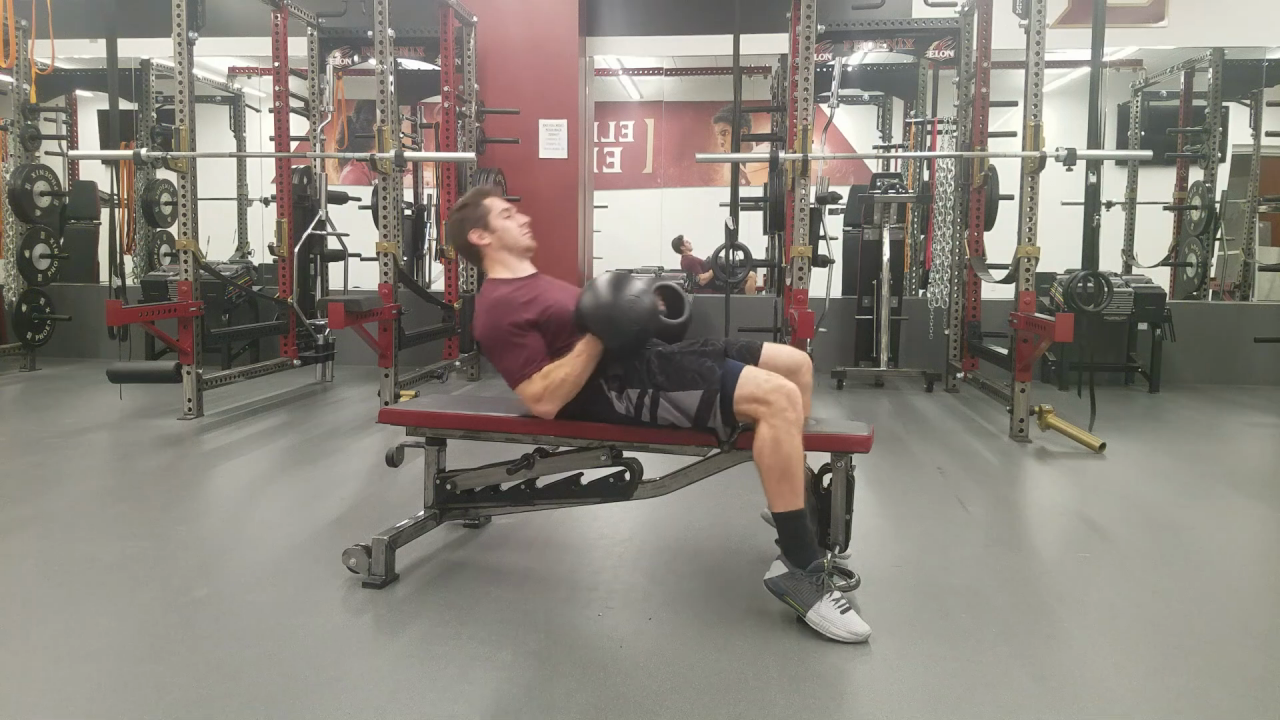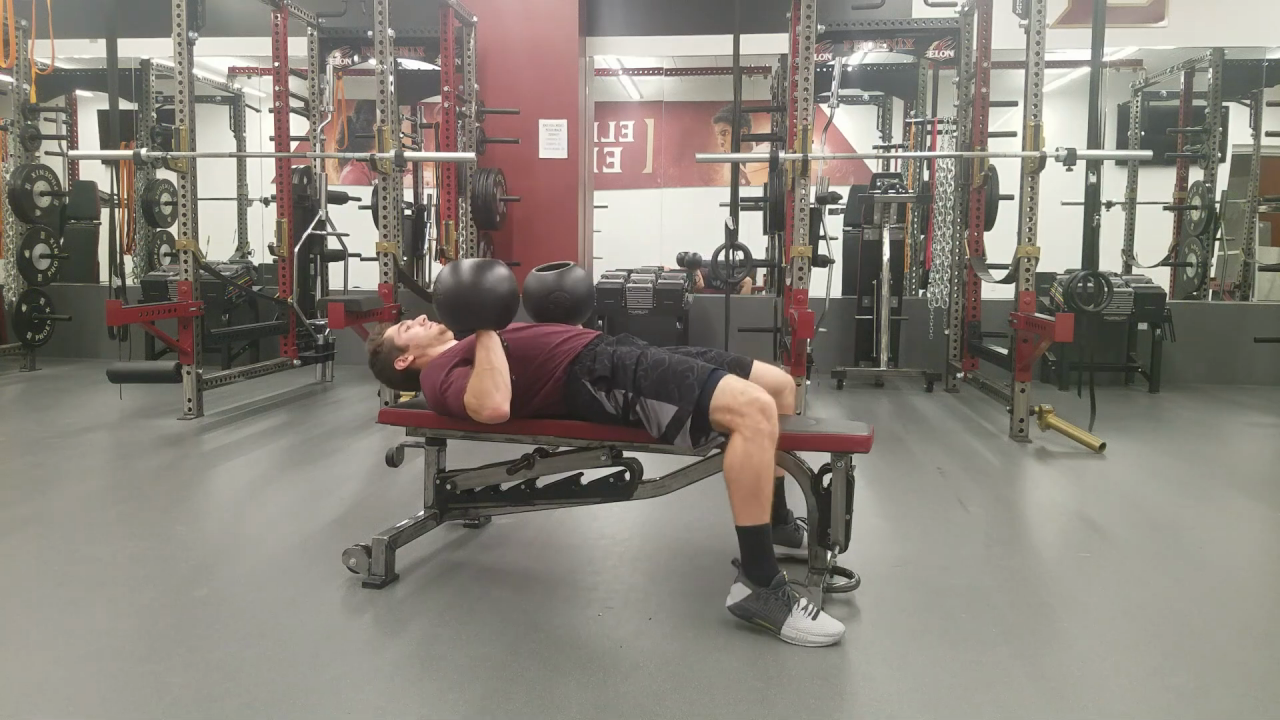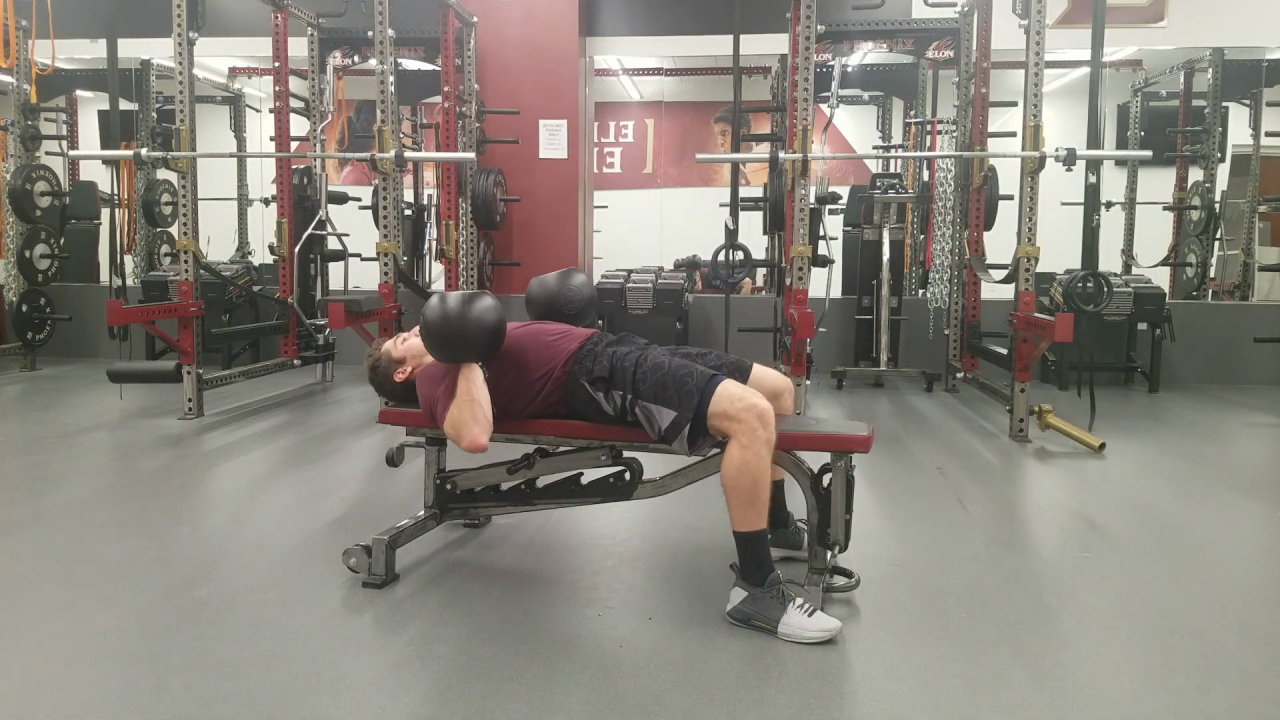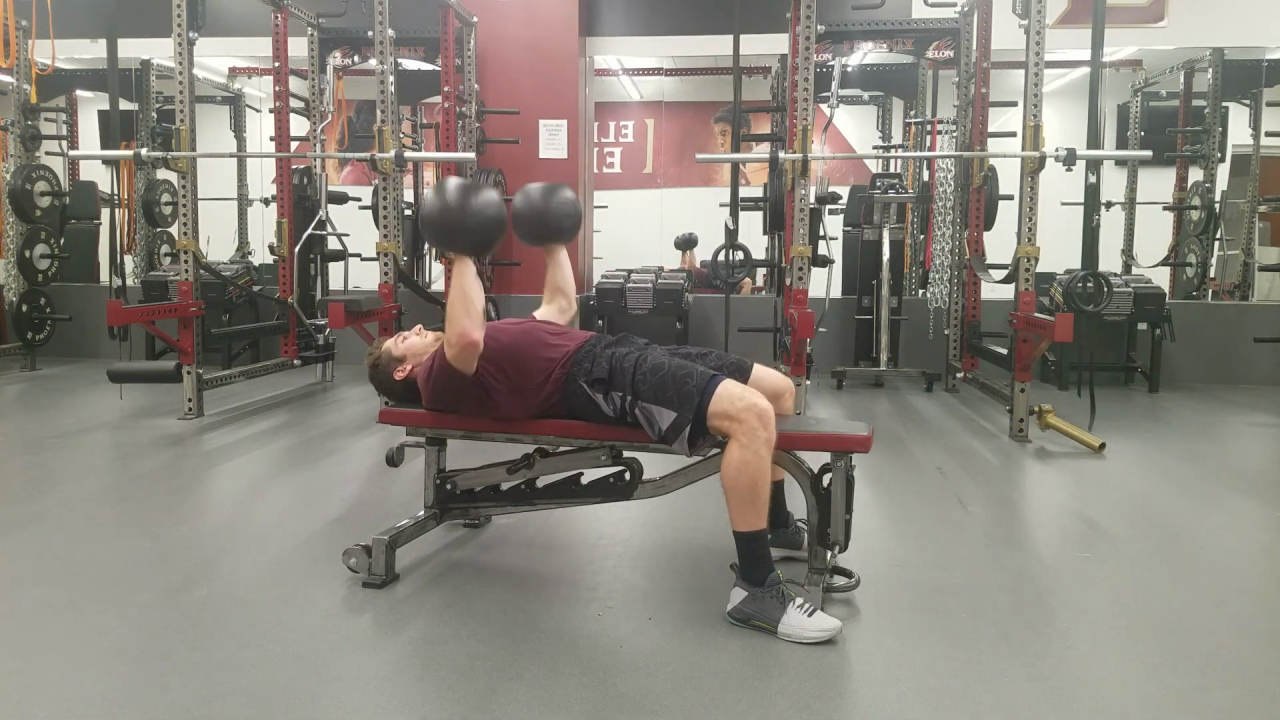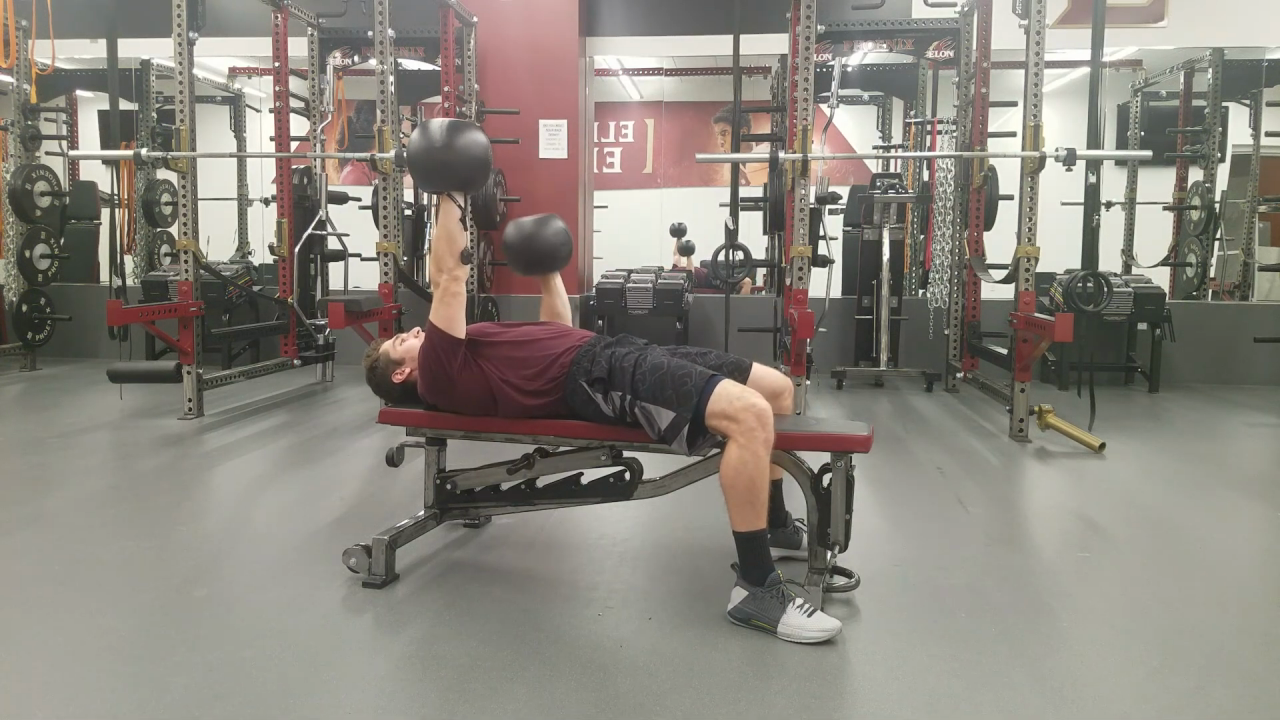
dt=1s
person 1, frame 1
left shoulder: (529, 283)
right shoulder: (497, 312)
right elbow: (544, 401)
right wrist: (600, 335)
left hip: (647, 353)
right hip: (623, 383)
left knee: (795, 363)
right knee: (779, 397)
left ankle: (790, 505)
right ankle: (799, 566)
person 1, frame 2
left shoulder: (466, 352)
right shoulder: (440, 372)
right elbow: (494, 407)
right wrist: (482, 327)
right hip: (600, 377)
left knee: (779, 386)
right knee: (753, 410)
left ankle: (777, 522)
right ankle: (759, 587)
person 1, frame 3
right shoulder: (437, 377)
right elbow: (474, 437)
left wrist: (543, 318)
right hip: (597, 377)
left knee: (777, 390)
right knee: (751, 416)
left ankle: (779, 527)
right ankle: (756, 589)
person 1, frame 4
left shoulder: (482, 347)
right shoulder: (441, 382)
left elbow: (561, 306)
right elbow: (465, 339)
left wrist: (554, 243)
right wrist: (460, 257)
right hip: (595, 380)
left knee: (777, 391)
right knee: (752, 416)
left ankle: (777, 527)
right ankle: (757, 589)
person 1, frame 5
left shoulder: (470, 353)
right shoulder: (438, 374)
left elbow: (560, 326)
right elbow: (449, 280)
left wrist: (547, 267)
right wrist: (449, 195)
right hip: (597, 378)
left knee: (776, 389)
right knee: (749, 414)
left ankle: (776, 526)
right ankle: (757, 588)
